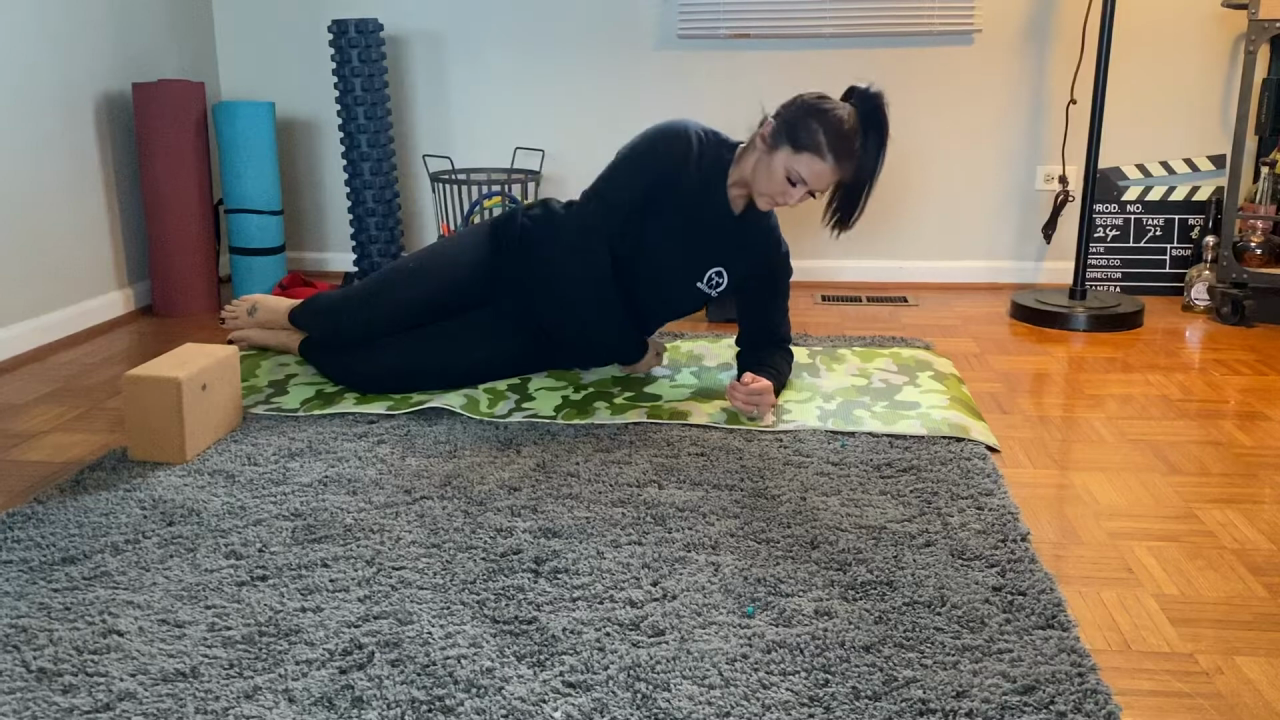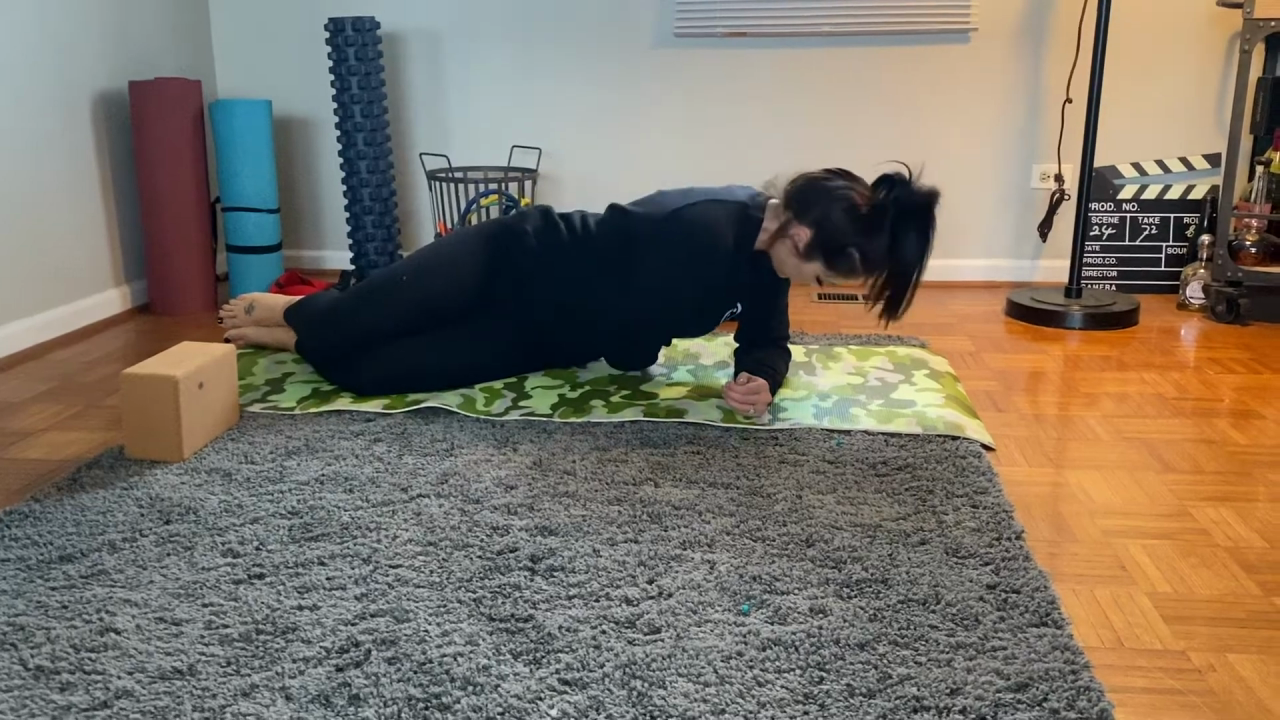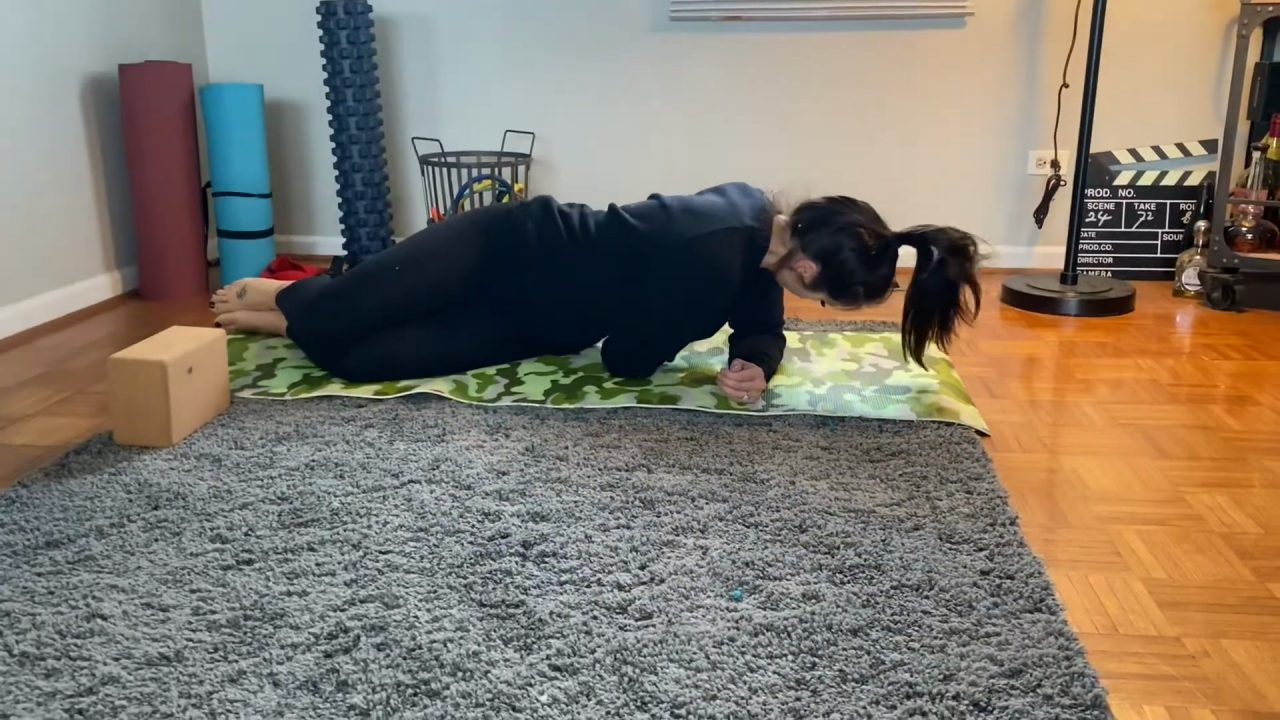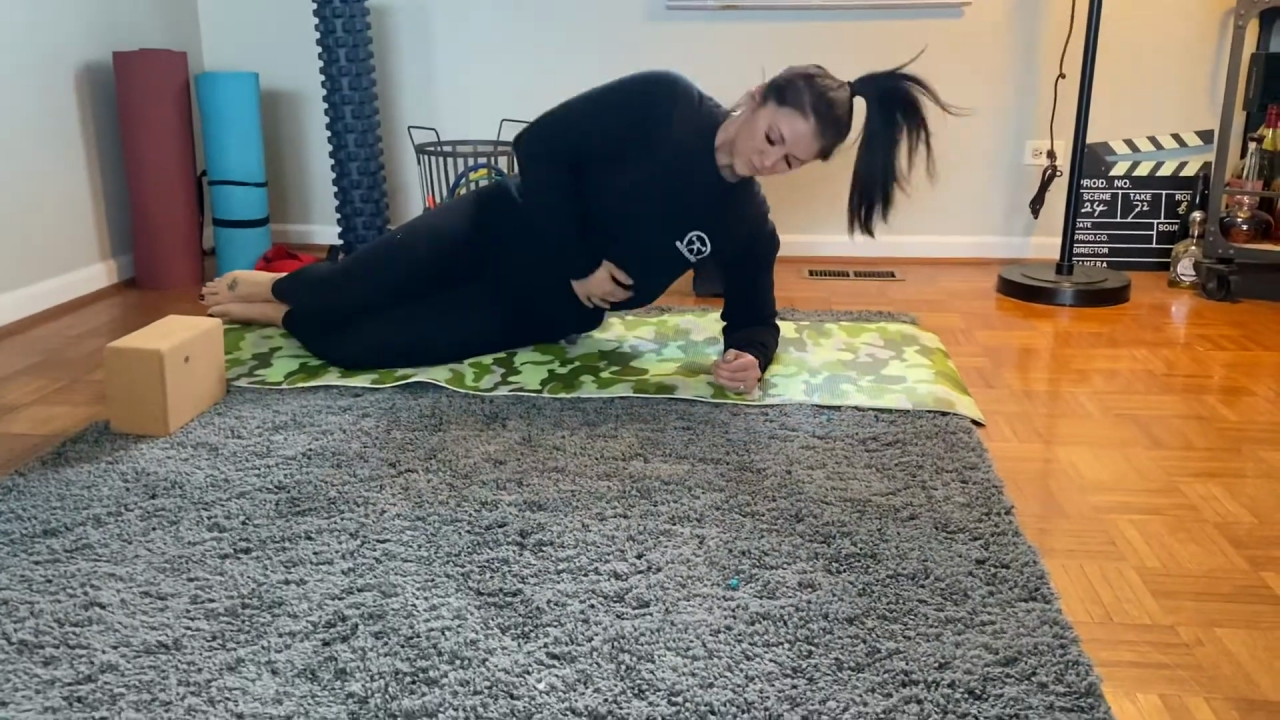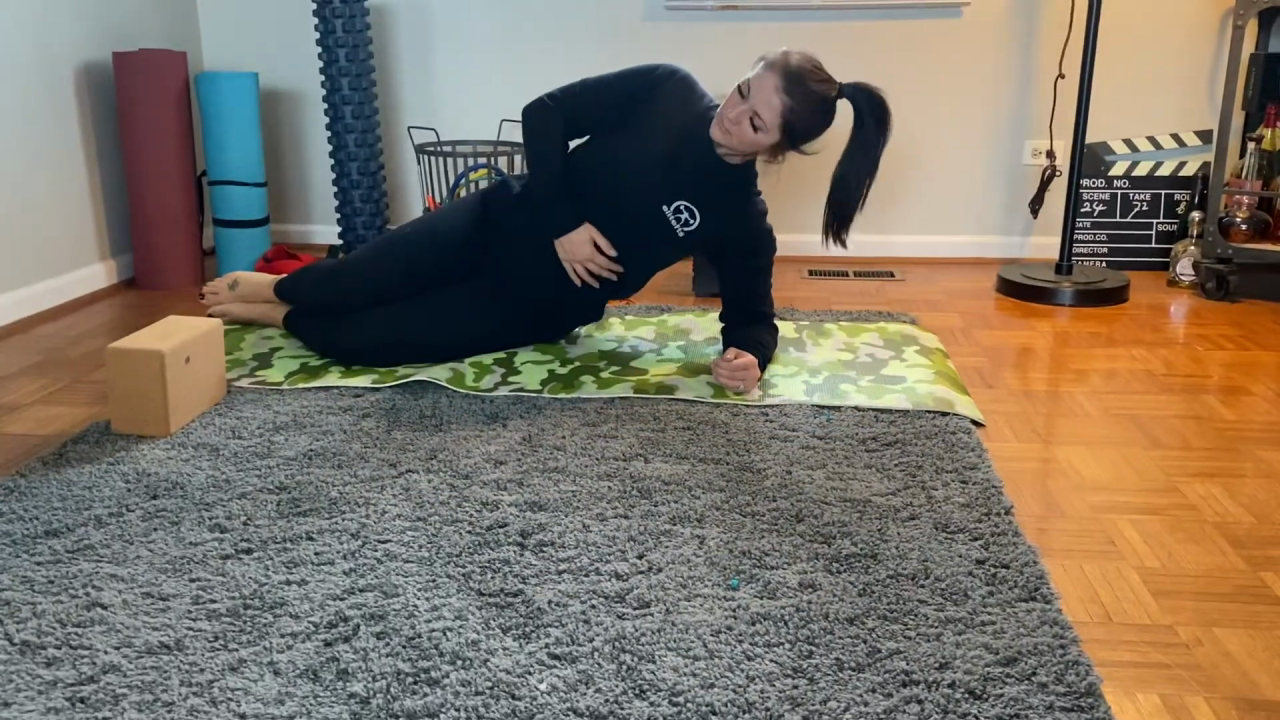
dt=1s
person 1, frame 1
left shoulder: (763, 251)
right shoulder: (678, 149)
left elbow: (768, 341)
right elbow: (583, 234)
left wrist: (761, 381)
right wrist: (631, 349)
left hip: (552, 340)
right hip: (512, 258)
left knee: (369, 370)
right knee: (353, 321)
left ankle: (291, 343)
right ankle: (286, 311)
person 1, frame 2
left shoulder: (764, 248)
right shoulder: (707, 232)
left elbow: (767, 342)
right elbow: (629, 343)
left wrist: (758, 380)
right wrist: (652, 351)
left hip: (544, 337)
right hip: (507, 262)
left knee: (364, 372)
right knee: (347, 327)
left ankle: (283, 336)
right ankle: (288, 312)
person 1, frame 3
left shoulder: (758, 221)
right shoulder: (713, 263)
left elbow: (762, 329)
right elbow: (628, 359)
left wrist: (752, 366)
right wrist: (663, 330)
right hip: (504, 249)
right knee: (342, 314)
left ankle: (277, 319)
right ankle: (278, 296)
person 1, frame 4
left shoulder: (748, 227)
right shoulder: (663, 102)
left elbow: (754, 318)
right elbow: (539, 145)
left wrist: (748, 358)
right wrist: (577, 266)
left hip: (542, 311)
right hip: (498, 228)
left knee: (353, 346)
right knee: (349, 292)
left ankle: (276, 316)
right ankle: (273, 286)
person 1, frame 5
left shoulder: (743, 220)
right shoulder: (668, 91)
left elbow: (753, 316)
right elbow: (546, 113)
left wrist: (747, 357)
right wrist: (563, 224)
left hip: (540, 307)
right hip: (500, 222)
left knee: (361, 340)
right knee: (357, 283)
left ankle: (278, 318)
right ankle: (273, 286)
